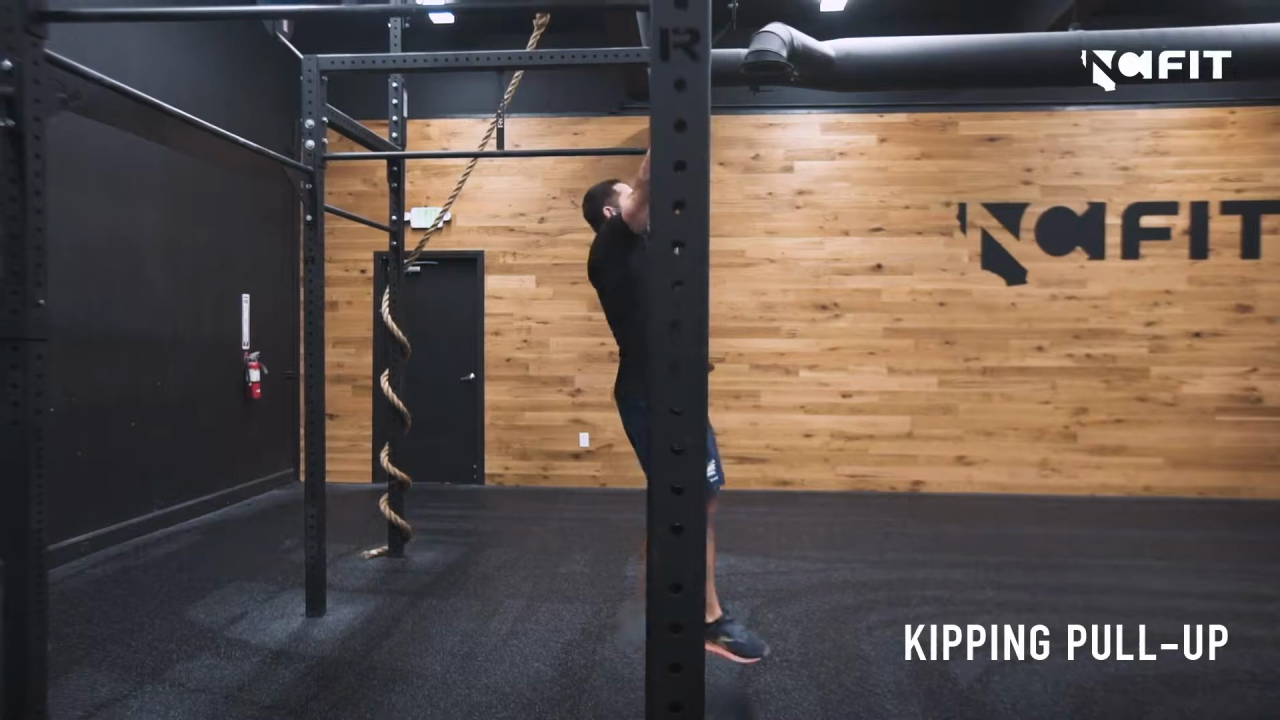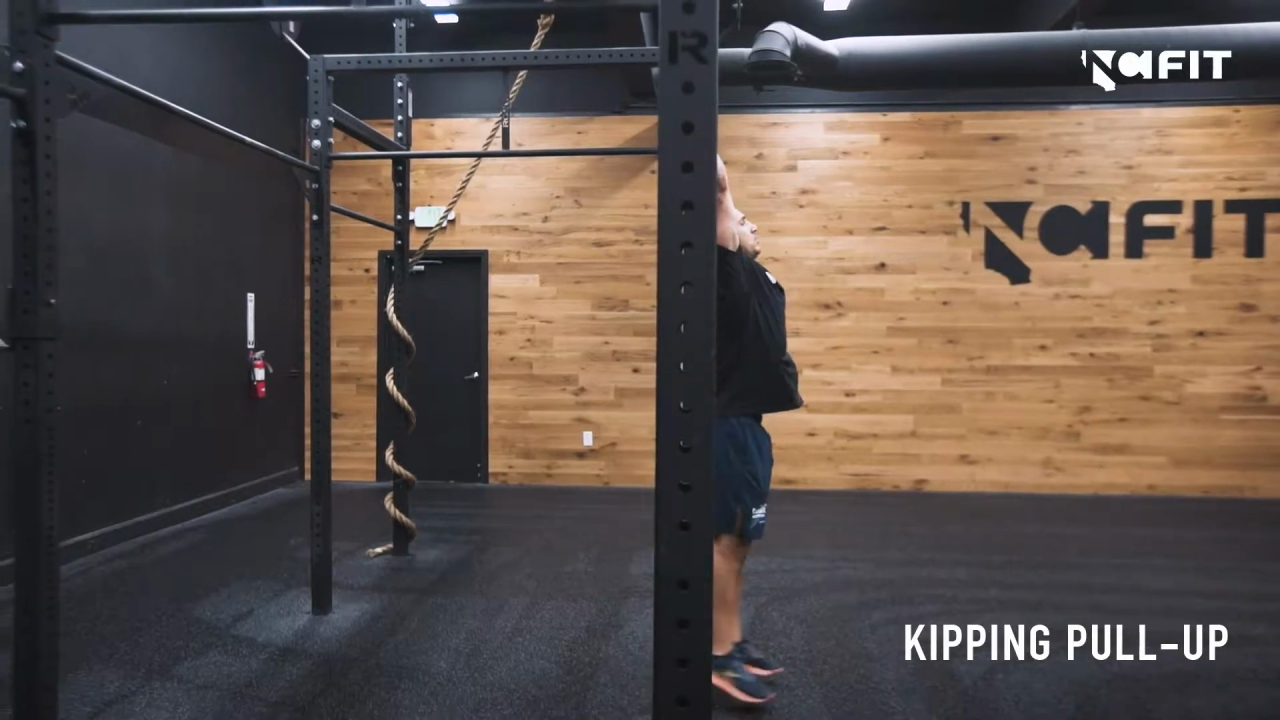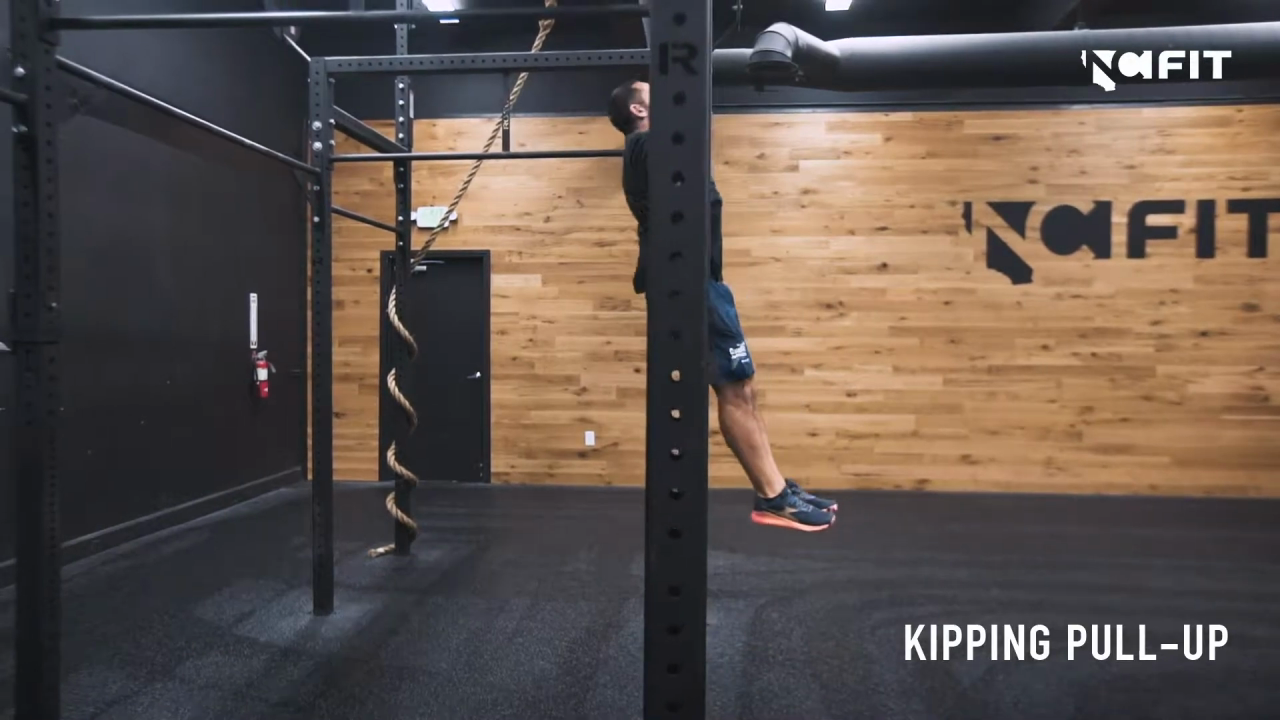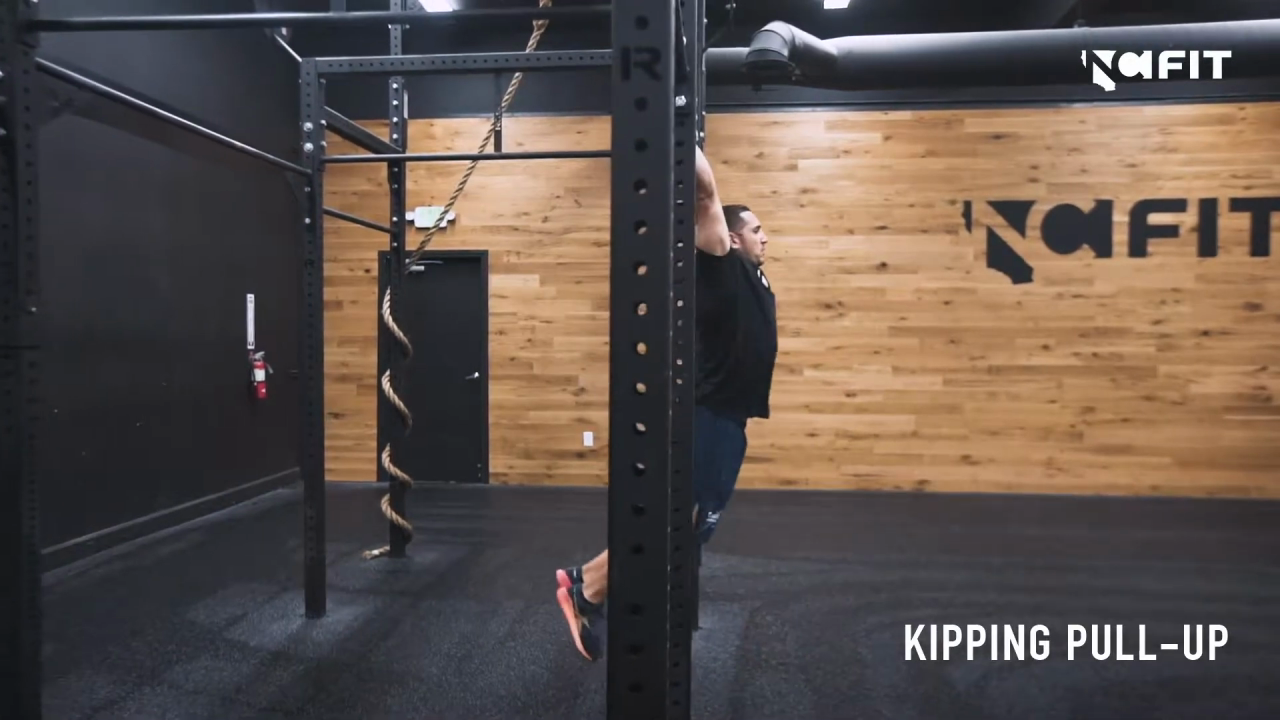
dt=0.7s
person 1, frame 1
left shoulder: (636, 249)
right shoulder: (612, 249)
left elbow: (649, 189)
right elbow: (645, 186)
right hip: (652, 395)
right ankle: (712, 619)
person 1, frame 2
left shoulder: (749, 277)
right shoulder: (729, 271)
left elbow: (722, 200)
right elbow: (719, 196)
left hip: (741, 417)
right hip: (728, 419)
left knee: (739, 534)
right knee: (732, 536)
left ankle: (731, 642)
right ankle: (721, 654)
person 1, frame 3
left shoulder: (651, 150)
right shoulder: (647, 146)
left knee: (737, 388)
right knee: (737, 388)
left ankle: (780, 490)
right ankle: (774, 496)
person 1, frame 4
left shoulder: (745, 277)
right shoulder: (725, 270)
left elbow: (707, 198)
right elbow: (706, 196)
right wrist: (688, 151)
left hip: (724, 419)
right hip: (711, 417)
left knee: (692, 526)
right ankle: (585, 593)
